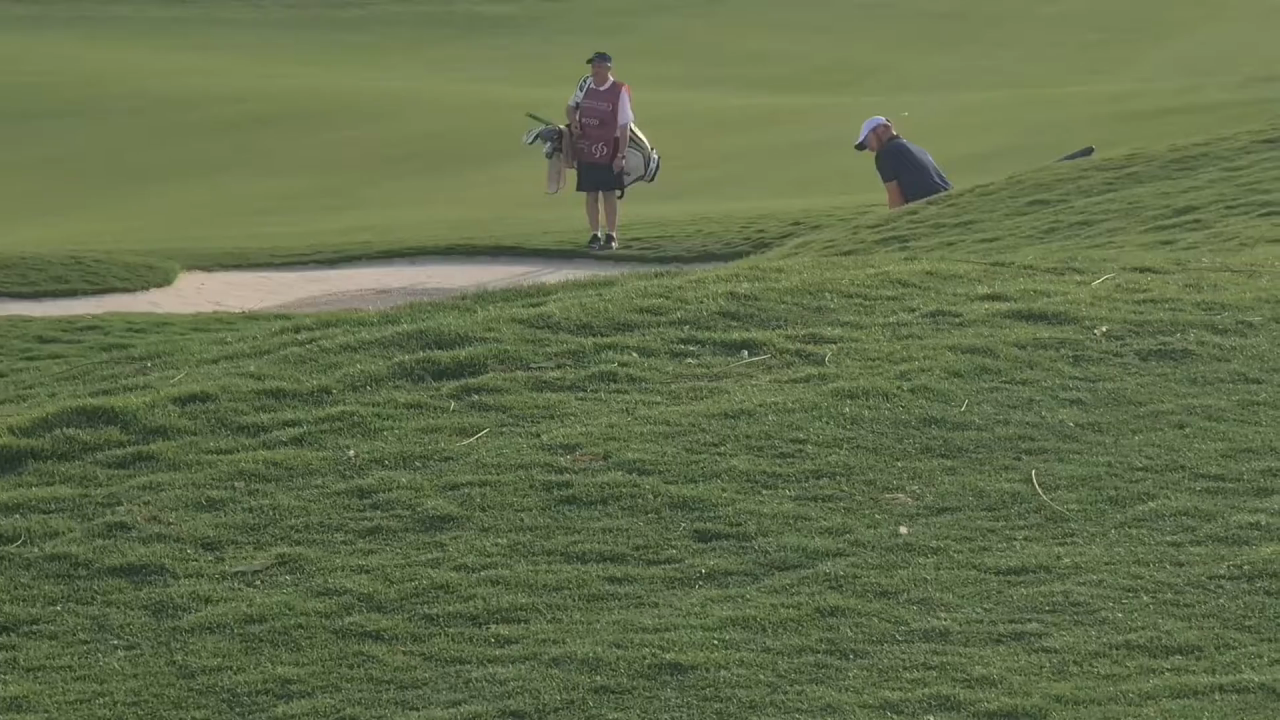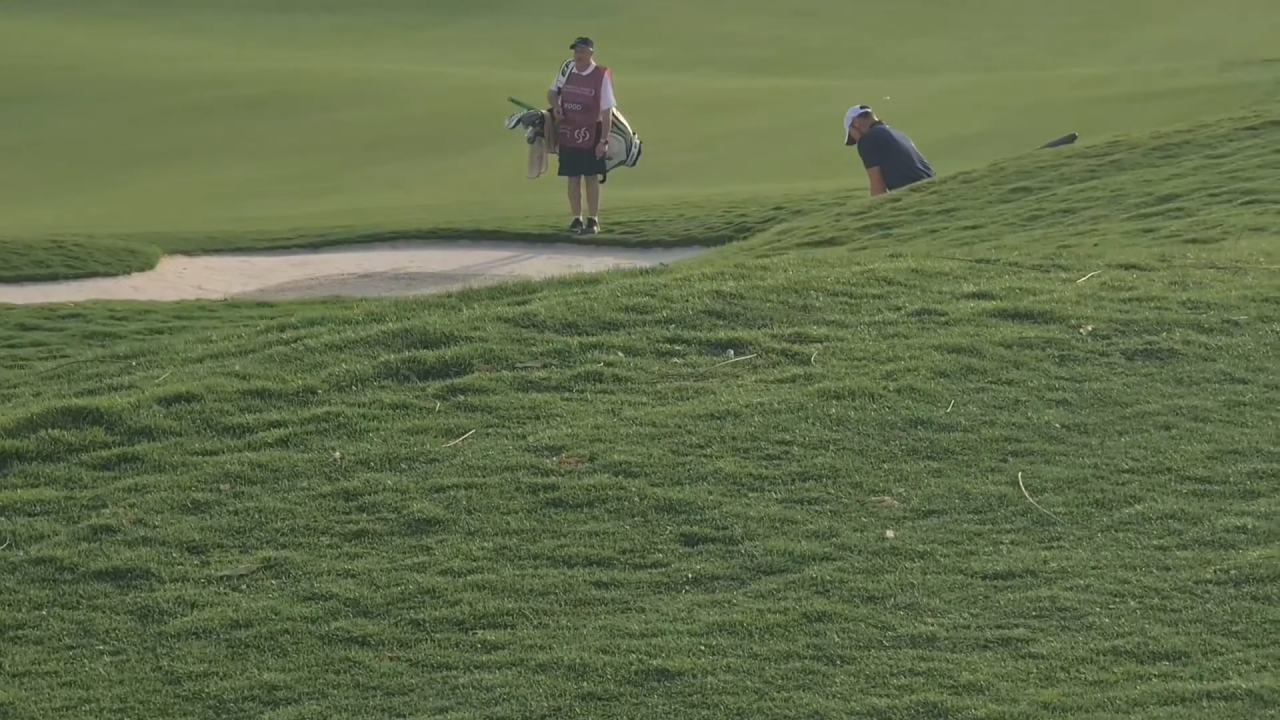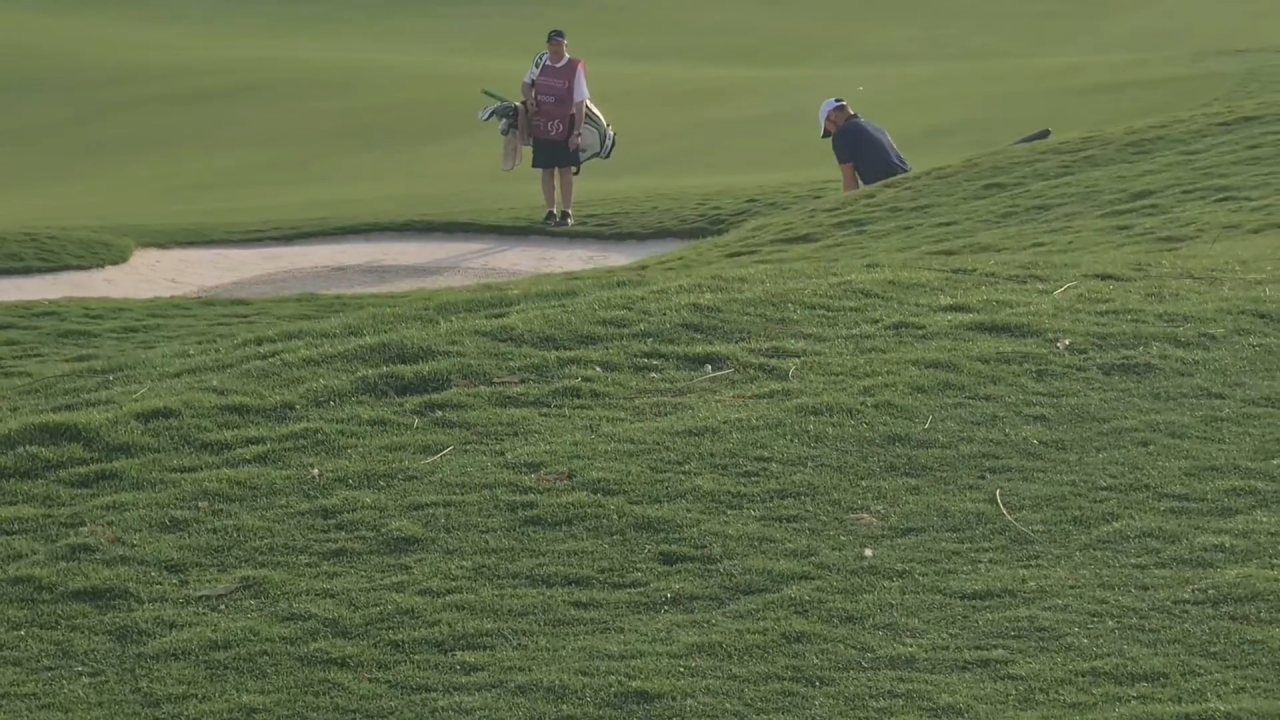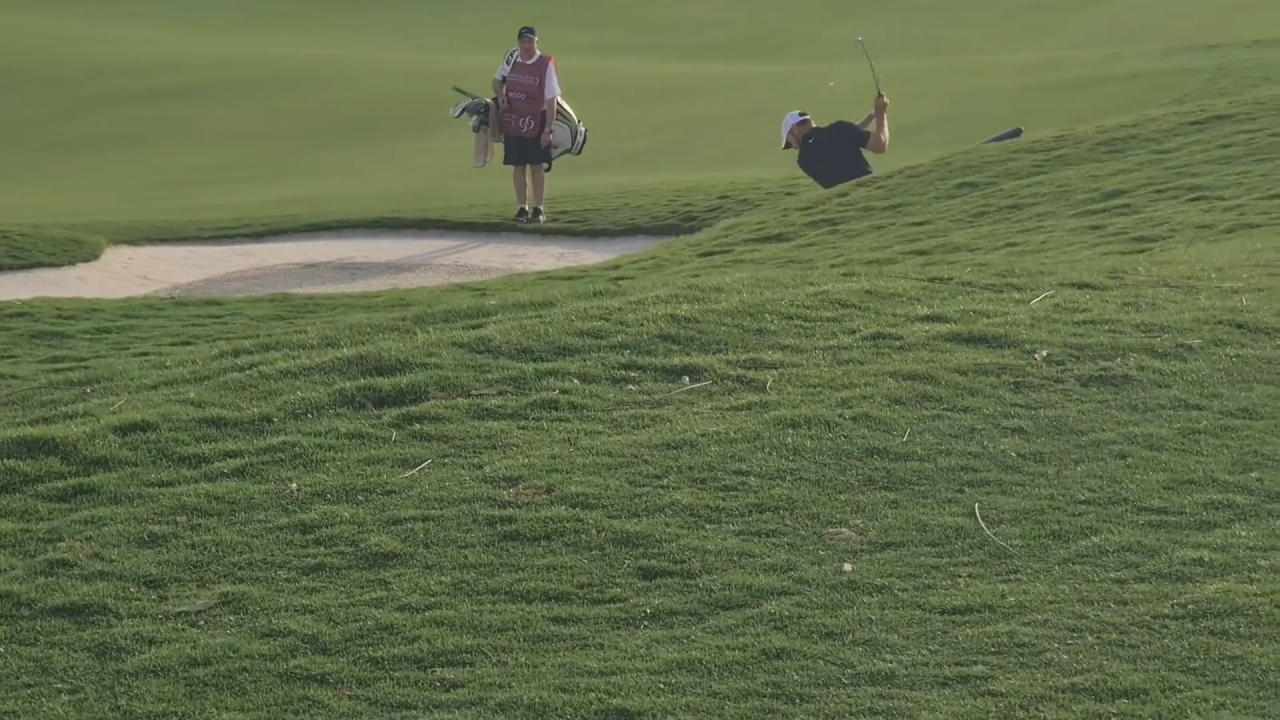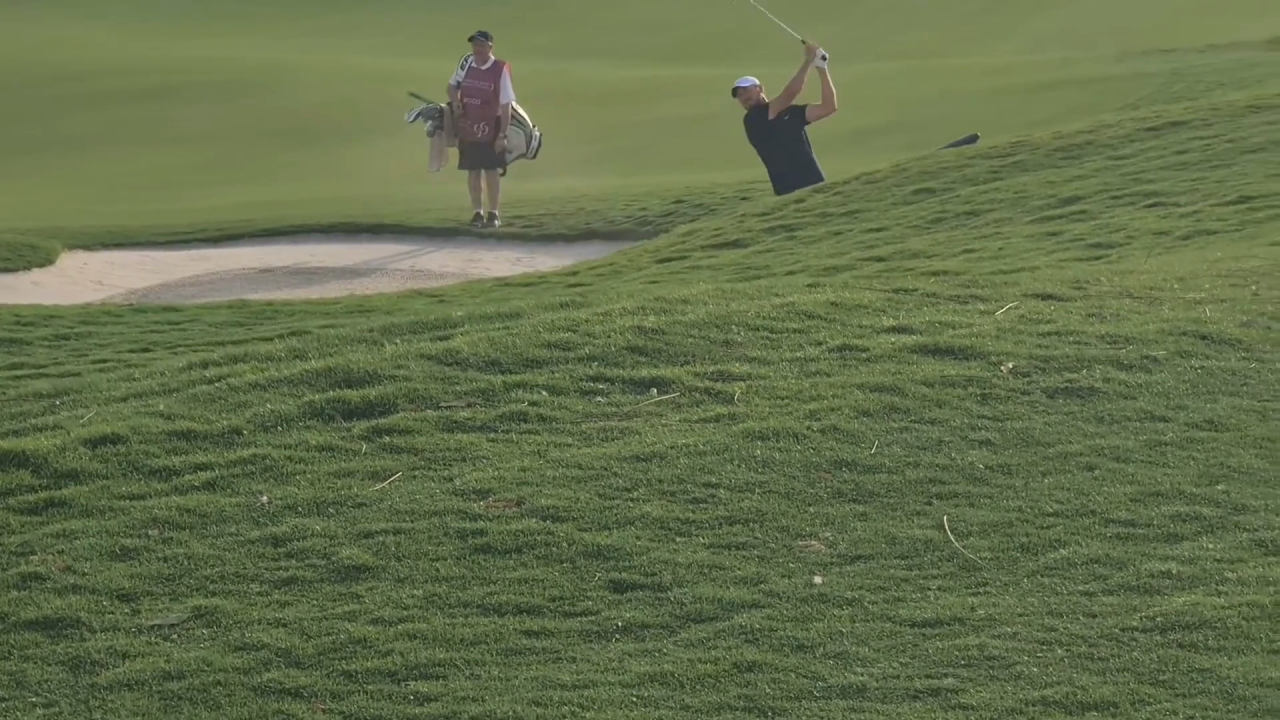
dt=0.7s
person 1, frame 1
left shoulder: (619, 90)
right shoulder: (585, 84)
left elbow: (624, 125)
right elbow: (571, 107)
left wrist: (621, 155)
right wrist: (573, 121)
left hip: (608, 149)
right hip: (585, 148)
left knee: (609, 193)
right knee: (591, 193)
left ankle: (611, 236)
right ankle: (595, 234)
person 1, frame 2
left shoulder: (602, 75)
right shoulder: (567, 68)
left elbow: (607, 110)
right elbow: (553, 91)
left wrist: (604, 140)
right wrist: (555, 106)
left hip: (590, 134)
right hip: (567, 132)
left knee: (591, 178)
right knee: (572, 177)
left ankle: (593, 220)
right ankle: (577, 218)
person 1, frame 3
left shoulder: (575, 66)
right shoulder: (540, 61)
left elbow: (580, 102)
right elbow: (527, 83)
left wrist: (577, 132)
right wrist: (529, 98)
left hip: (564, 126)
right hip: (541, 125)
left knee: (565, 170)
right knee: (546, 170)
left ankle: (567, 212)
right ankle: (550, 211)
person 1, frame 4
left shoulder: (546, 64)
right shoulder: (512, 58)
left elbow: (551, 99)
right elbow: (498, 80)
left wrist: (548, 129)
right wrist: (500, 95)
left hip: (535, 122)
right hip: (512, 121)
left knee: (537, 167)
right knee: (518, 166)
left ankle: (539, 209)
right ankle: (522, 208)
person 1, frame 5
left shoulder: (501, 69)
right shoulder: (466, 62)
left elbow: (506, 104)
right elbow: (452, 85)
left wrist: (502, 134)
right wrist: (455, 101)
left hip: (490, 127)
right hip: (467, 127)
left knee: (491, 172)
right knee: (473, 171)
left ankle: (494, 214)
right ankle: (478, 212)
